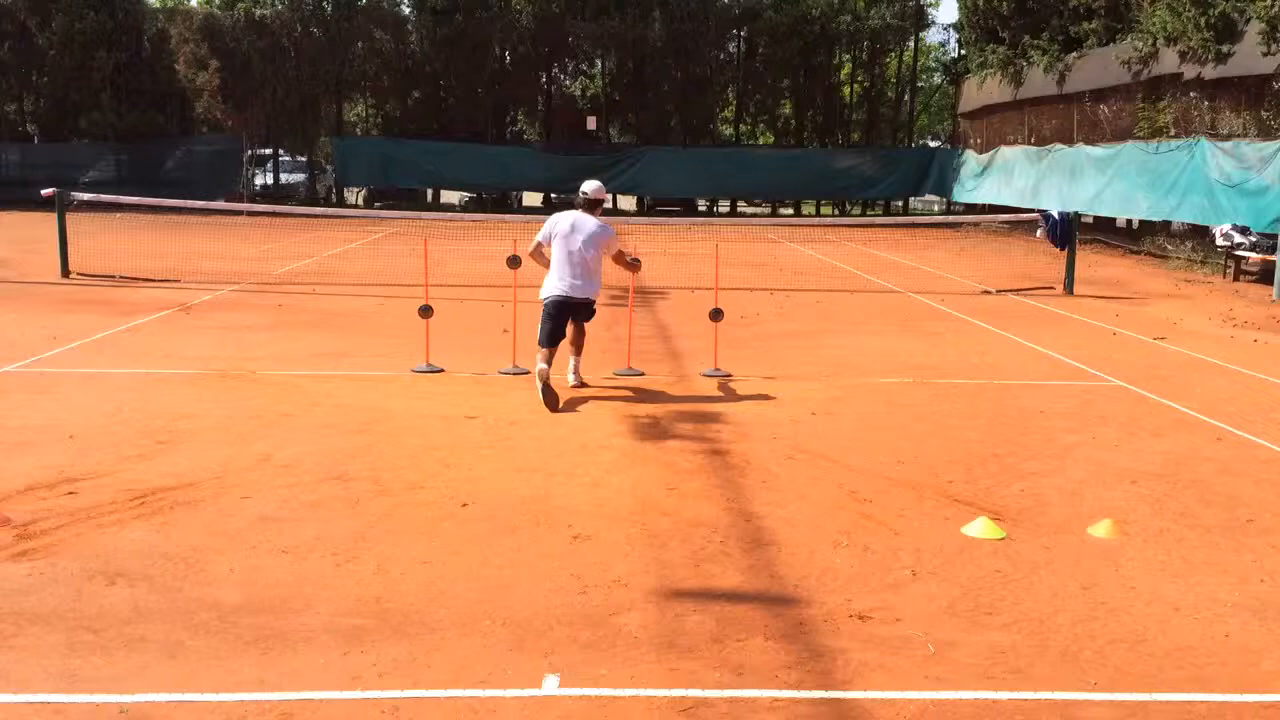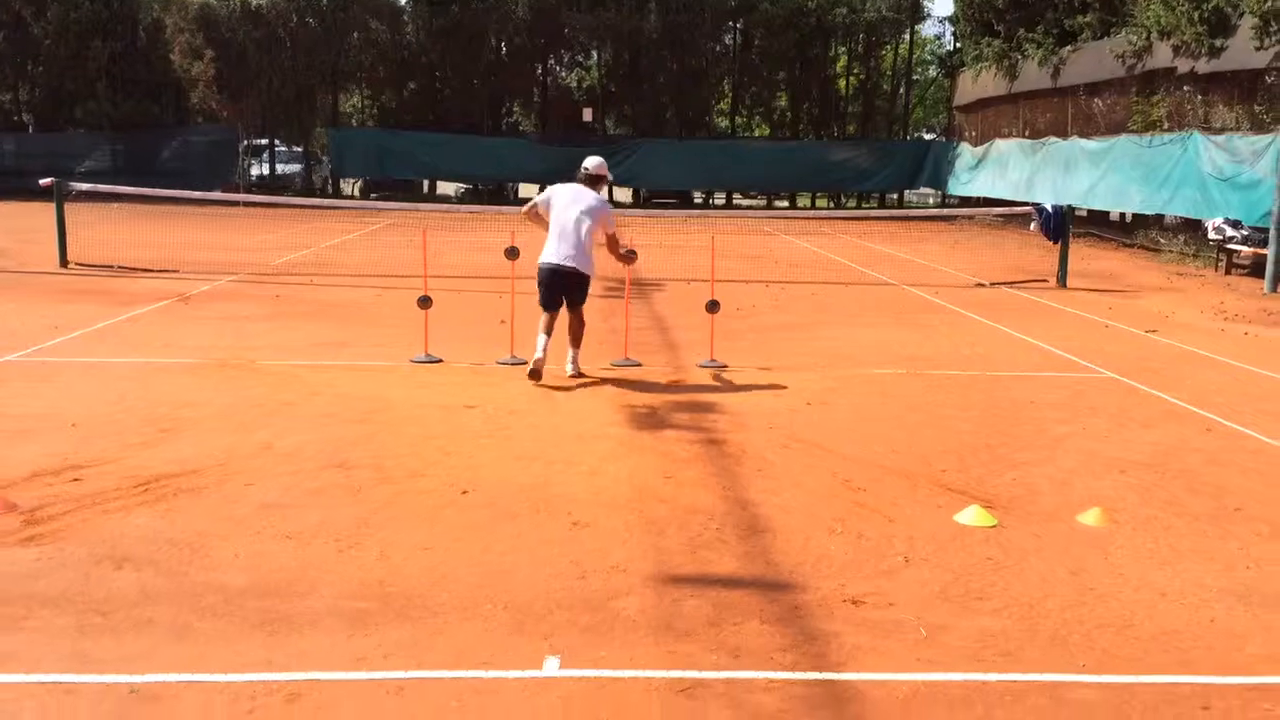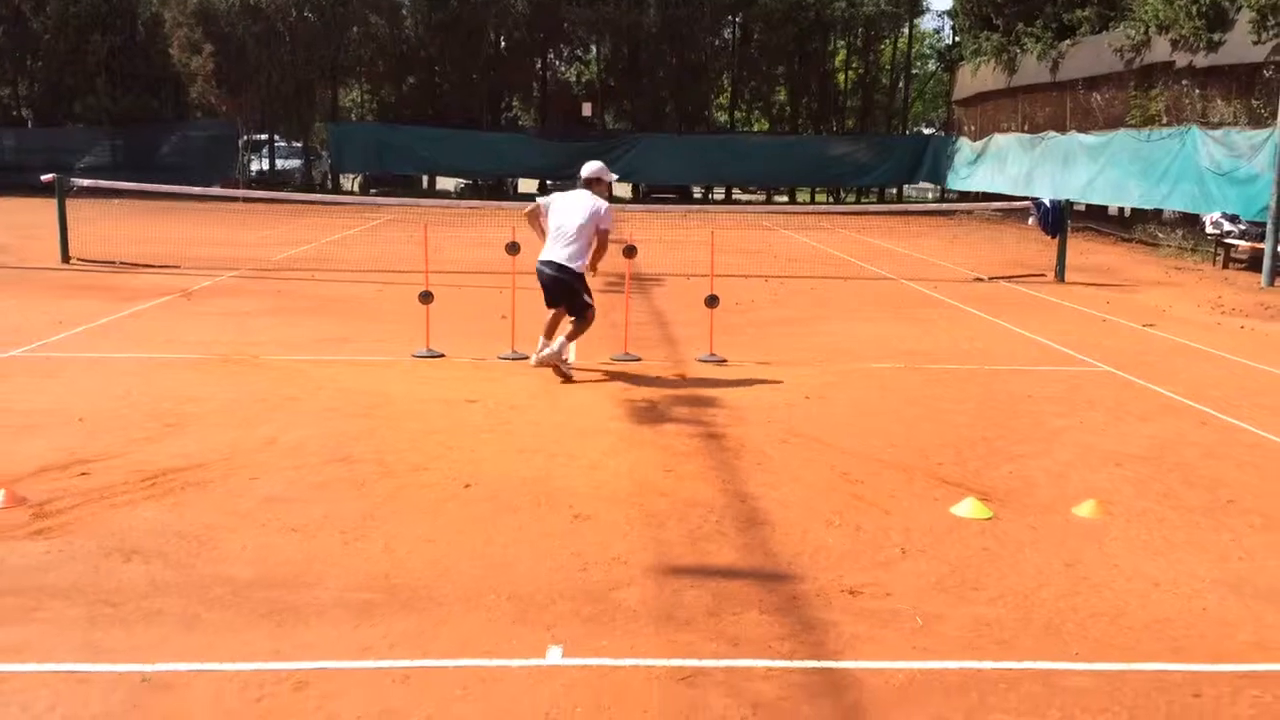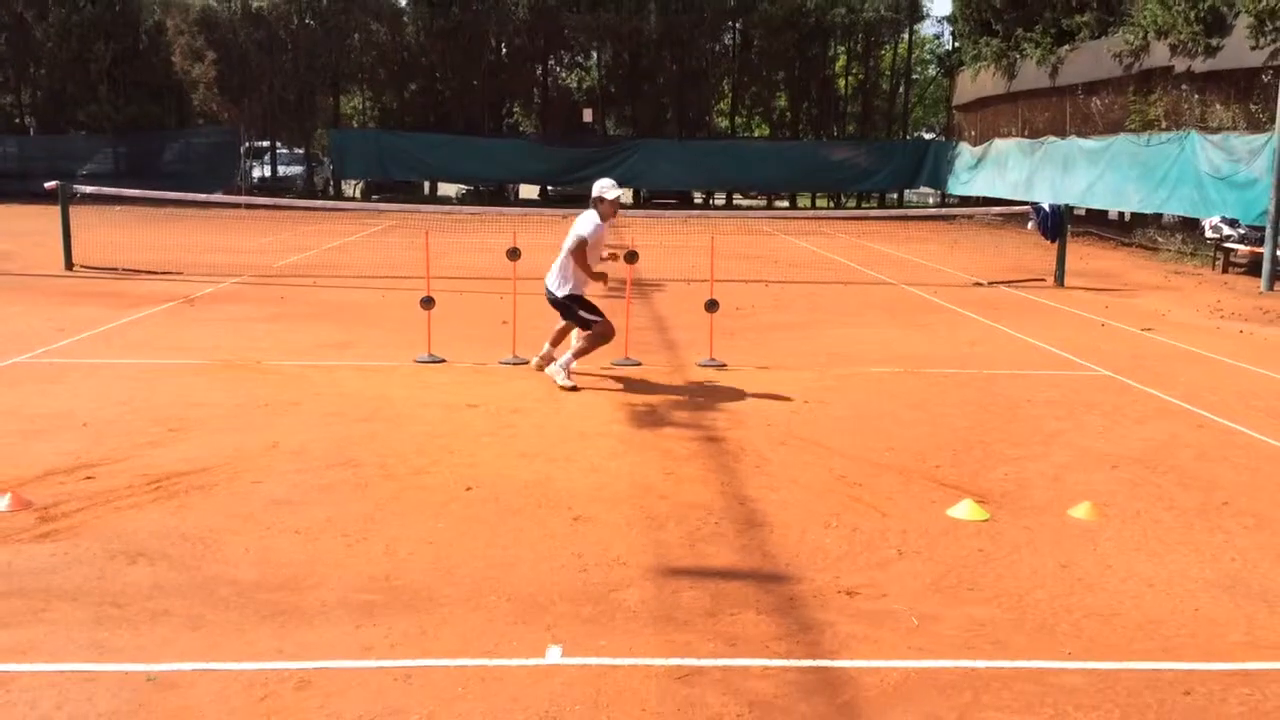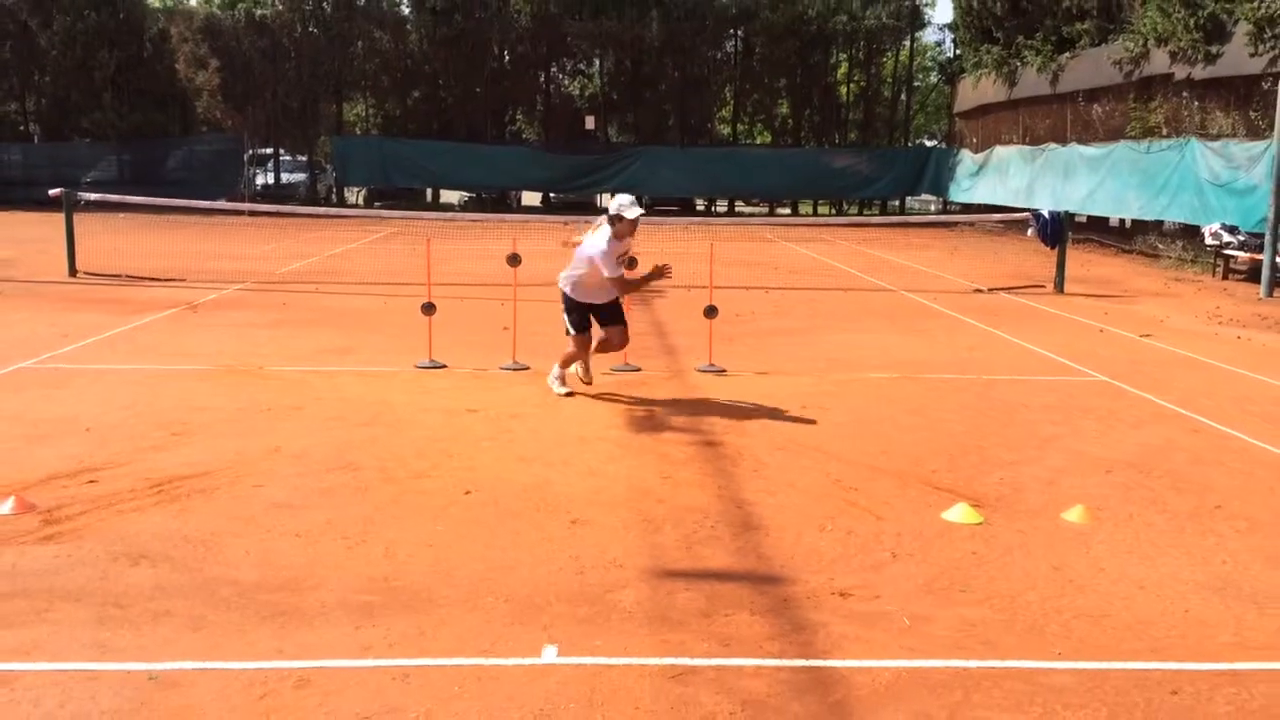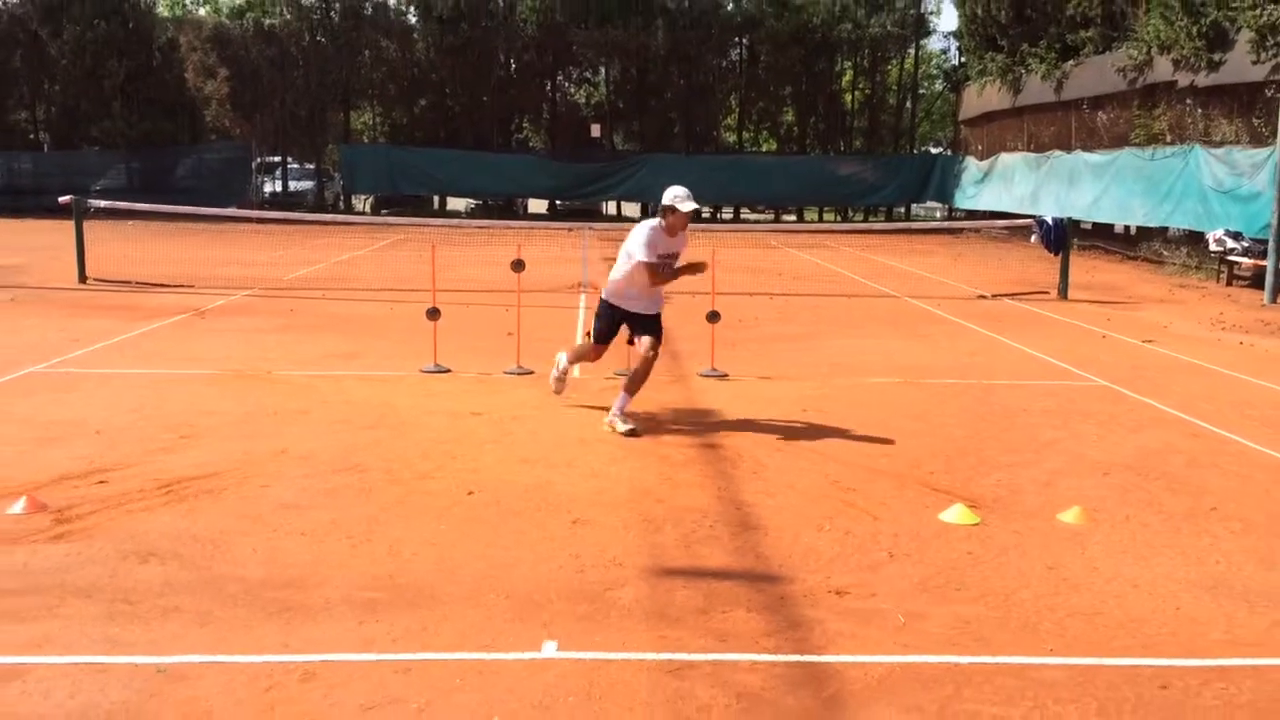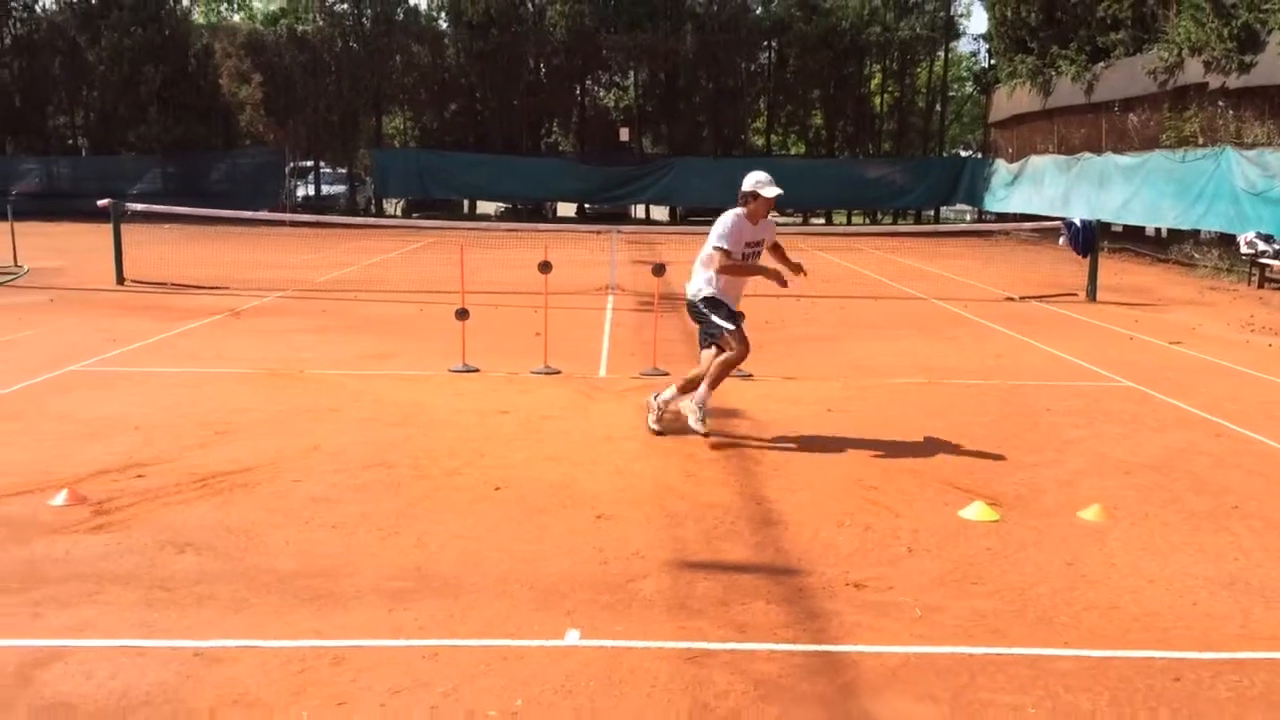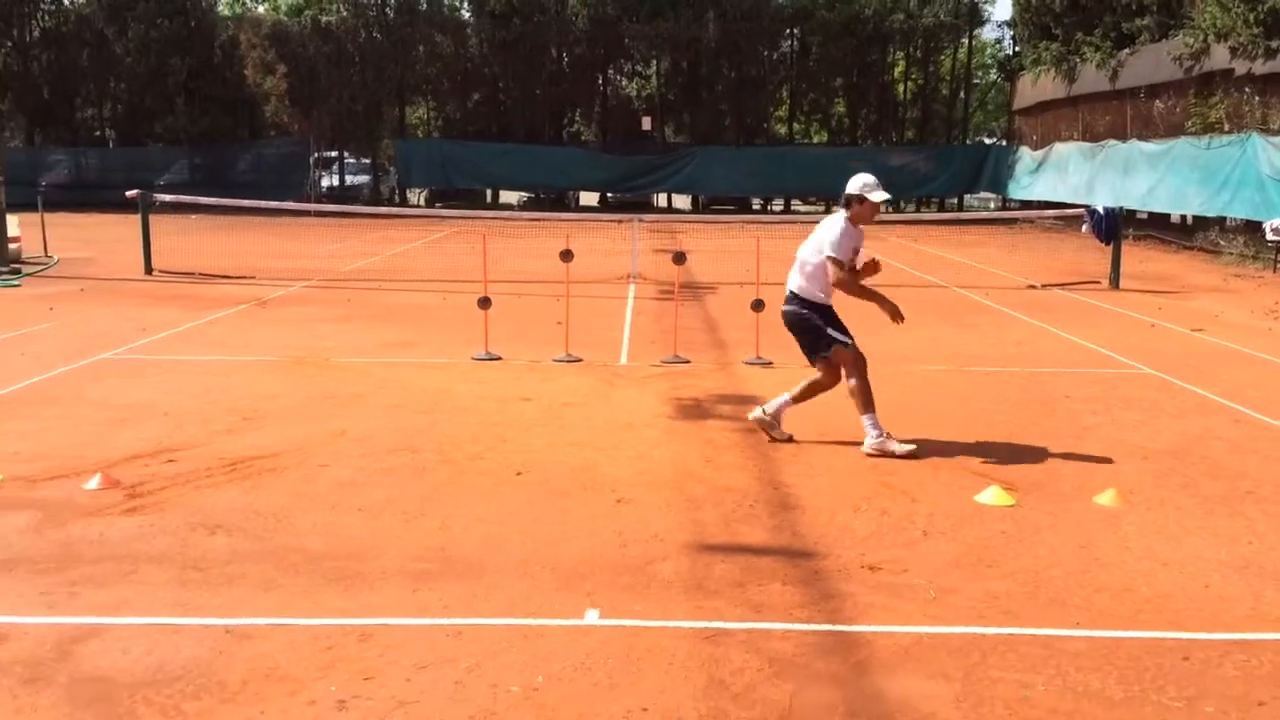
dt=0.2s
person 1, frame 1
left shoulder: (557, 219)
right shoulder: (604, 230)
left elbow: (533, 251)
right elbow: (618, 258)
right wrist: (631, 264)
left hip: (555, 293)
right hip: (586, 295)
left knee: (546, 350)
right knee: (577, 323)
left ankle: (543, 372)
right ankle: (574, 372)
person 1, frame 2
left shoulder: (559, 190)
right shoulder: (602, 205)
left elbow: (527, 212)
right elbow: (612, 243)
right wrist: (620, 255)
left hip: (548, 264)
right hip: (577, 268)
left knee: (548, 313)
right knee: (575, 312)
left ankle: (540, 355)
right ankle: (573, 363)
person 1, frame 3
left shoulder: (560, 197)
right shoulder: (603, 207)
left elbow: (529, 212)
right elbow: (602, 244)
left wrist: (544, 233)
right wrist: (592, 264)
left hip: (544, 265)
right hip: (569, 271)
left knee: (560, 309)
right knee: (586, 316)
left ankle: (543, 351)
right ankle: (553, 352)
person 1, frame 4
left shoulder: (598, 221)
right shoulder: (593, 224)
right elbow: (576, 251)
left wrist: (602, 257)
right wrist: (592, 274)
left hip: (564, 287)
right hip: (565, 290)
left knee: (571, 323)
right knee: (605, 331)
left ankle: (544, 357)
right ankle: (560, 366)
person 1, frame 5
left shoulder: (617, 226)
right shoulder: (602, 248)
left elbow: (601, 221)
right elbow: (625, 289)
left wrist: (583, 241)
right wrist: (651, 277)
left hip: (605, 292)
right hip: (576, 293)
left knee: (619, 341)
right knee: (581, 347)
left ankle: (584, 358)
right ankle: (557, 375)
person 1, frame 6
left shoulder: (681, 236)
right shoulder: (646, 232)
right elbow: (653, 278)
right wrist: (688, 269)
left hip: (649, 305)
right hip: (616, 299)
left knee: (648, 356)
right knee: (595, 352)
left ankle: (617, 414)
right ankle: (564, 362)
person 1, frame 7
left shoulder: (766, 224)
right shoulder: (729, 223)
left elbow: (775, 249)
right elbow: (721, 265)
left wrist: (790, 264)
right wrist: (766, 271)
left hip: (725, 301)
right hip: (706, 297)
left knee: (712, 366)
right knee: (740, 348)
left ankle: (660, 401)
right ankle: (697, 403)
person 1, frame 8
left shoulder: (851, 227)
right shoulder: (838, 229)
left elbow: (847, 269)
right elbow: (837, 278)
left wrist: (867, 268)
right wrist: (882, 301)
left hip: (806, 306)
right hip: (805, 305)
left knee: (830, 376)
right knee: (856, 362)
left ankle: (768, 412)
right ankle: (876, 438)
